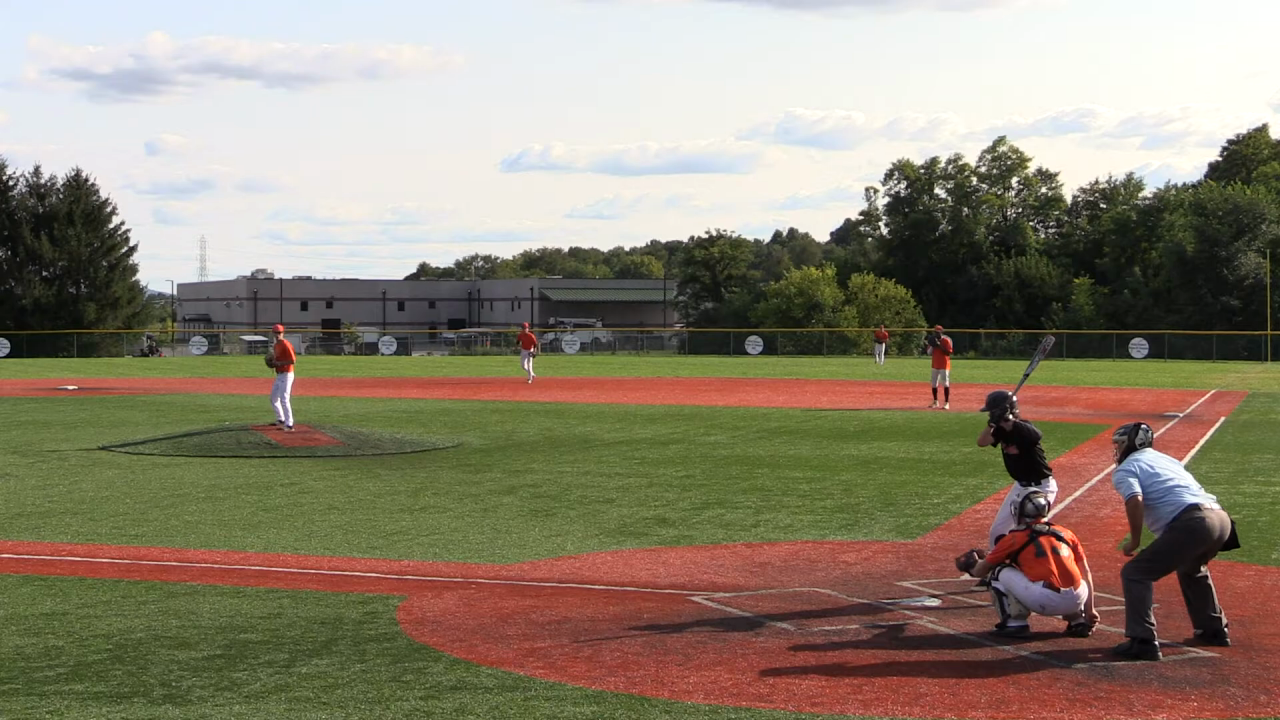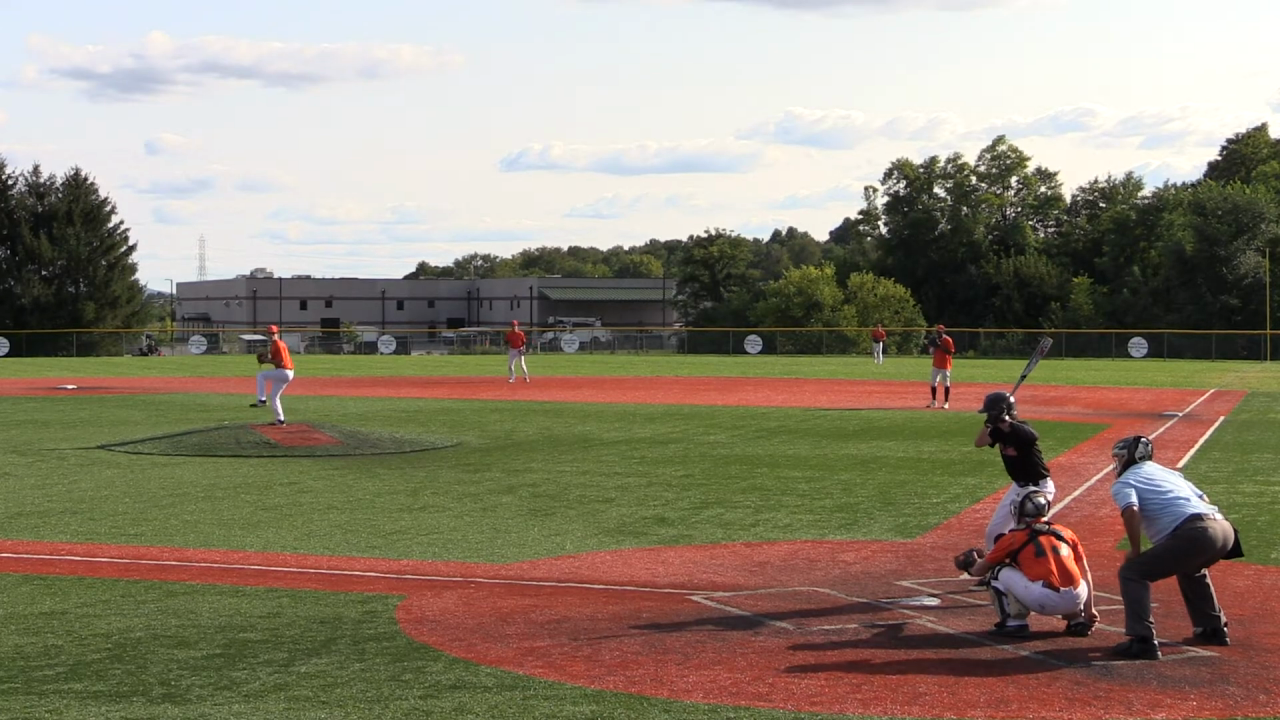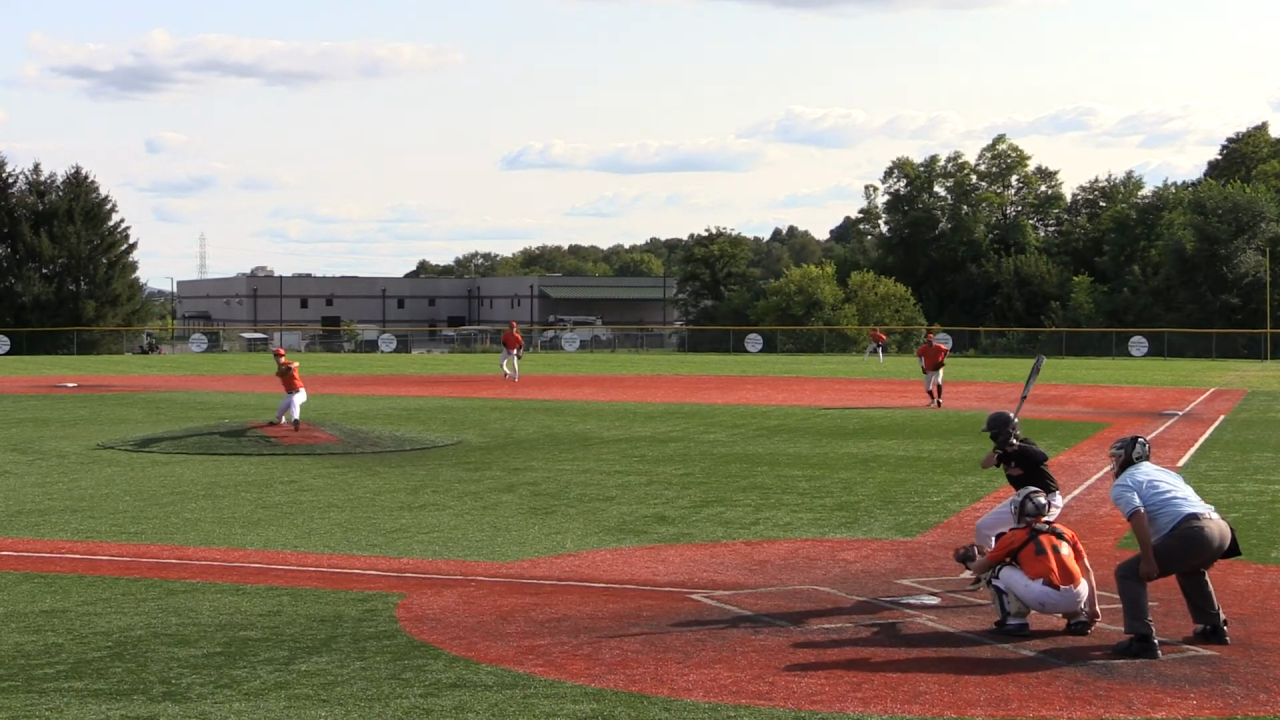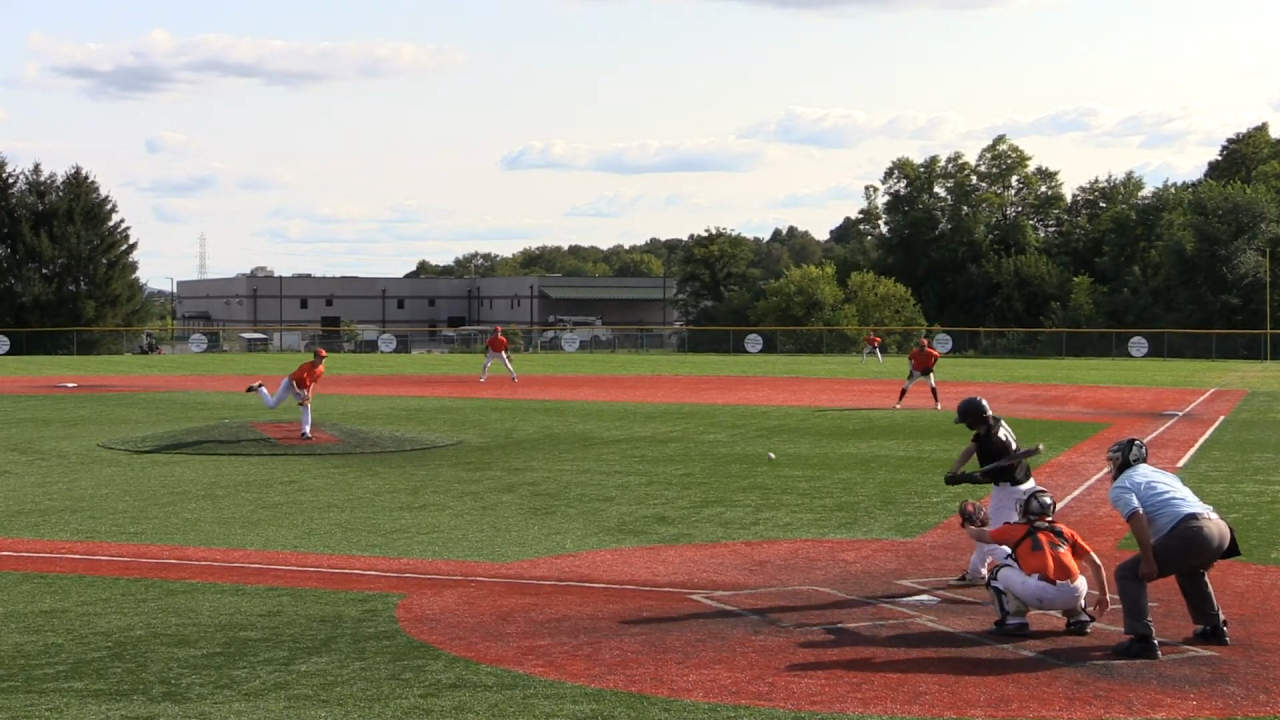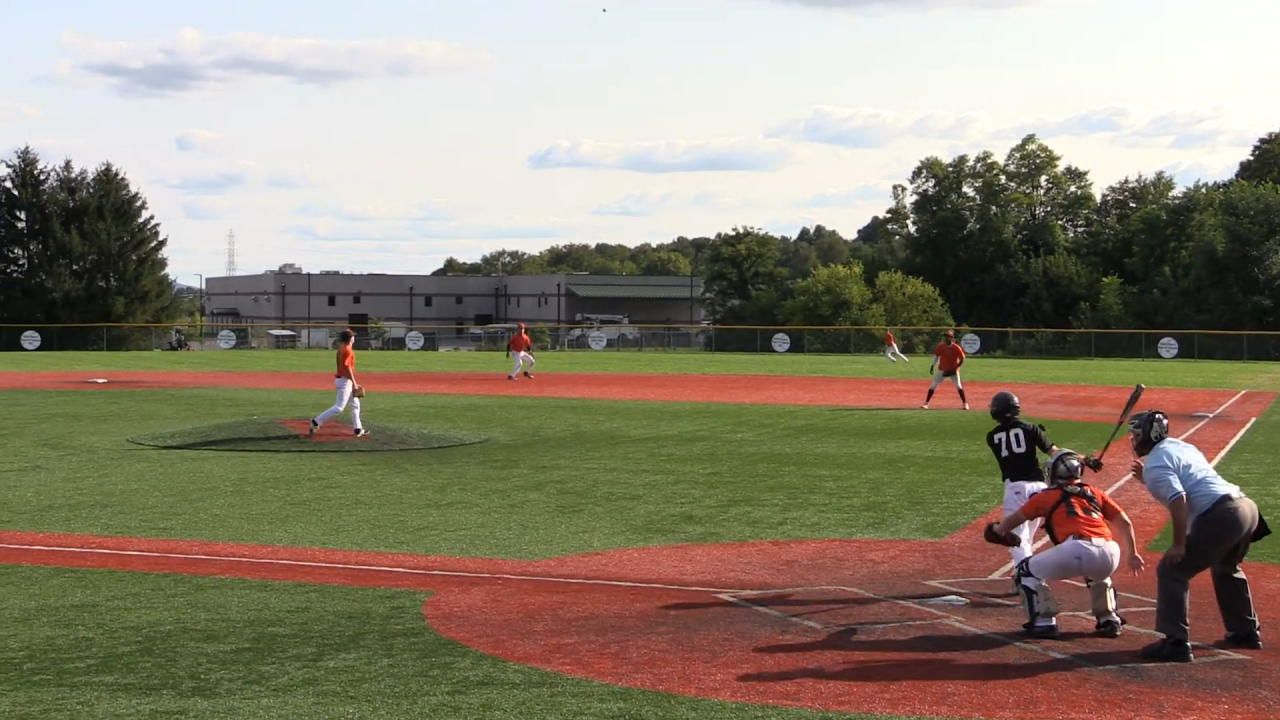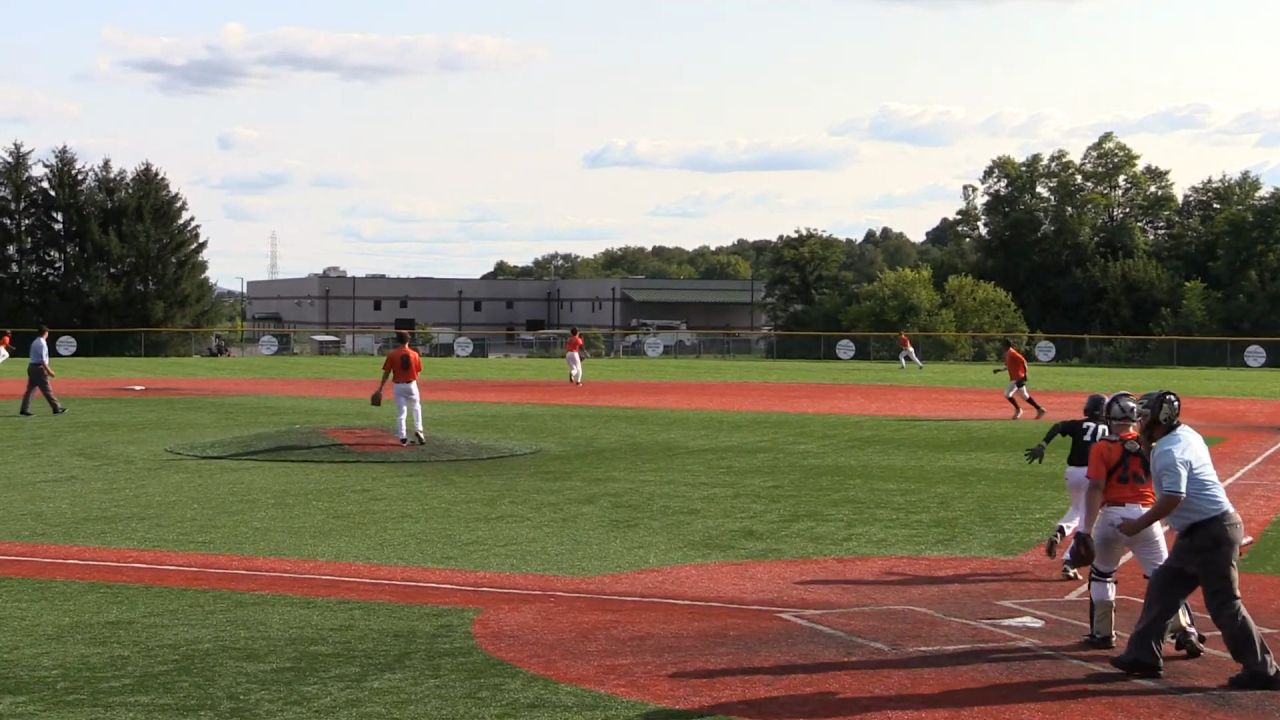
dt=0.7s
person 1, frame 1
left shoulder: (1124, 470)
right shoulder: (1168, 460)
left elbow: (1135, 501)
left wrist: (1134, 540)
left hip: (1193, 523)
right hip: (1220, 517)
left knee: (1135, 572)
right knee: (1192, 569)
left ankle: (1143, 642)
right ankle: (1214, 630)
person 1, frame 2
left shoulder: (1124, 482)
right shoulder: (1169, 472)
left elbow: (1131, 512)
left wrist: (1135, 551)
left hip: (1195, 533)
right hip: (1224, 528)
left knee: (1131, 572)
right knee: (1189, 567)
left ankle: (1143, 641)
right ankle: (1214, 629)
person 1, frame 3
left shoulder: (1122, 484)
right shoulder: (1167, 473)
left elbow: (1138, 516)
left wrist: (1148, 560)
left hip: (1193, 533)
right hip: (1221, 528)
left knee: (1127, 573)
right knee: (1190, 568)
left ankle: (1144, 640)
right ankle: (1214, 628)
person 1, frame 4
left shoulder: (1120, 486)
right shoulder: (1165, 474)
left elbow: (1137, 517)
left wrist: (1148, 560)
right wrist: (1205, 554)
left hip: (1191, 534)
right hip: (1220, 528)
left knee: (1128, 573)
right knee: (1189, 568)
left ankle: (1143, 640)
right ankle: (1214, 627)
person 1, frame 5
left shoulder: (1155, 465)
right shoulder: (1181, 446)
left elbow: (1179, 500)
left wrist: (1178, 544)
left hip: (1221, 517)
right hip: (1245, 507)
left knee: (1172, 570)
right knee: (1226, 570)
left ankle: (1176, 643)
right ankle: (1246, 632)
person 1, frame 6
left shoulder: (1169, 450)
right shoulder: (1185, 435)
left elbow: (1173, 497)
right elbow: (1159, 466)
left wrist: (1139, 524)
right wrist: (1147, 442)
left hip: (1211, 531)
right hip: (1198, 531)
left knee: (1223, 603)
right knee: (1162, 587)
right ankle: (1143, 656)
person 2, frame 1
left shoulder: (1024, 427)
right shoulder: (1001, 429)
left elbow: (1037, 435)
right elbow: (981, 442)
left wrist: (1010, 419)
right wrist: (992, 423)
left hip: (1040, 488)
right hip: (1020, 486)
right knee: (997, 531)
person 2, frame 2
left shoulder: (1020, 429)
right shoulder: (999, 430)
left elbow: (1033, 437)
right elbow: (978, 443)
left wrist: (1005, 420)
right wrist: (989, 423)
left hip: (1038, 488)
right hip: (1019, 487)
right knee: (994, 531)
person 2, frame 3
left shoulder: (1025, 447)
right shoulder: (1003, 449)
left elbow: (1043, 456)
right elbow: (984, 464)
left wrist: (1015, 445)
right wrist: (998, 450)
left hip: (1047, 500)
right knee: (984, 527)
person 2, frame 4
left shoulder: (993, 441)
right shoulder: (994, 423)
left elbow: (988, 477)
right elbow: (970, 449)
left wrist: (967, 477)
right wrist: (954, 471)
left hip: (1011, 491)
right hip: (1015, 486)
left knee: (994, 545)
right ankle: (976, 573)
person 2, frame 5
left shoulder: (992, 436)
right shoulder: (1030, 428)
right elbow: (1052, 451)
left hip: (1016, 487)
right hip: (1038, 486)
left knee: (1019, 540)
right knee: (1026, 537)
person 2, frame 6
left shoulder: (1077, 424)
right shoulder: (1110, 430)
left elbow: (1057, 427)
left wrist: (1042, 445)
left hip: (1074, 472)
left knee: (1077, 511)
left ankle: (1060, 530)
right ankle: (1068, 564)
person 3, frame 1
left shoulder: (1015, 538)
right shoulder: (1066, 533)
left elbow: (980, 571)
right elbow: (1086, 573)
left wrist: (971, 566)
right wrist: (1089, 610)
left hip: (1045, 601)
right hip: (1077, 600)
left knee: (999, 572)
left ankle: (1016, 624)
right ankle: (1078, 621)
person 3, frame 2
left shoulder: (1015, 537)
right shoulder: (1066, 532)
left elbow: (979, 570)
right elbow: (1085, 572)
left wrist: (970, 566)
right wrist: (1089, 609)
left hip: (1045, 601)
right hip: (1076, 599)
left knee: (999, 572)
left ankle: (1015, 623)
right ankle: (1078, 621)
person 3, frame 3
left shoulder: (1015, 536)
right shoulder: (1065, 532)
left elbow: (980, 568)
right elbow: (1086, 570)
left wrist: (969, 562)
right wrist: (1093, 606)
left hip: (1045, 598)
right hip: (1077, 598)
left knee: (1000, 571)
left ankle: (1015, 622)
right ankle: (1079, 619)
person 3, frame 4
left shoulder: (1015, 530)
right shoulder: (1065, 531)
left elbow: (980, 535)
right elbow: (1095, 564)
left wrist: (969, 526)
right wrist: (1103, 595)
left hip: (1041, 593)
right hip: (1075, 593)
left knee: (998, 574)
left ankle: (1014, 621)
right ankle: (1079, 619)
person 3, frame 5
left shoulder: (1047, 496)
right shoulder: (1096, 493)
left elbow: (1016, 518)
right elbow: (1124, 522)
left wrist: (999, 530)
right wrist: (1132, 552)
left hip: (1074, 550)
right hip: (1109, 553)
left knee: (1026, 570)
right knee: (1098, 573)
left ankle: (1044, 623)
right ankle: (1109, 621)
person 3, frame 6
left shoulder: (1102, 447)
left elbow: (1095, 489)
left wrist: (1086, 529)
left hip: (1114, 516)
left knee: (1102, 574)
left ankle: (1102, 634)
right ankle: (1186, 633)
